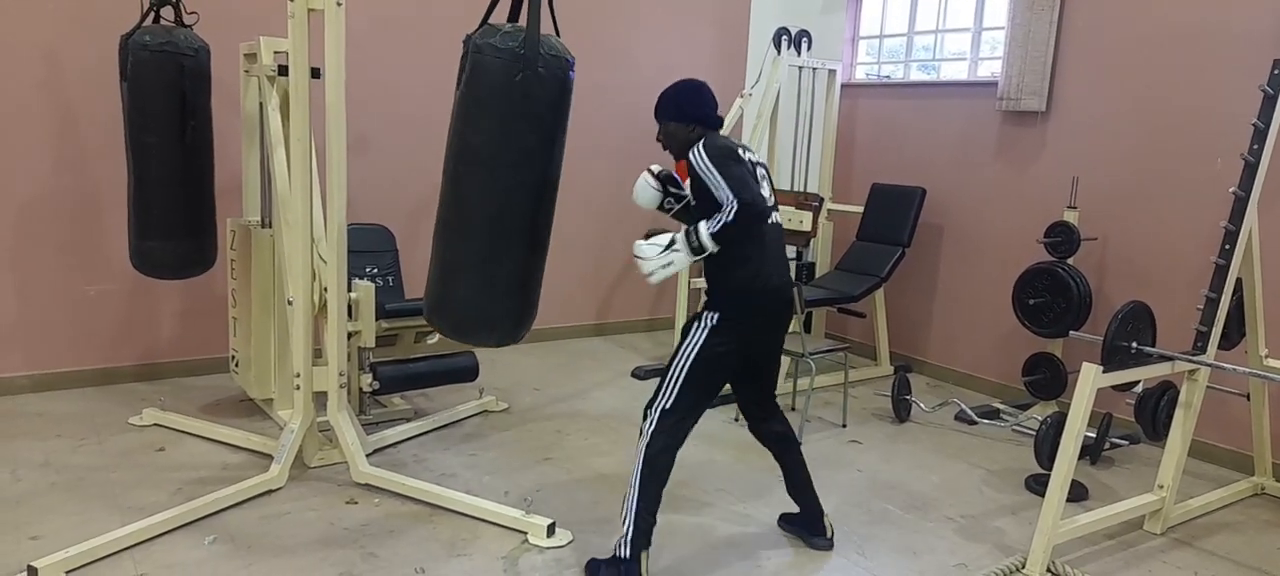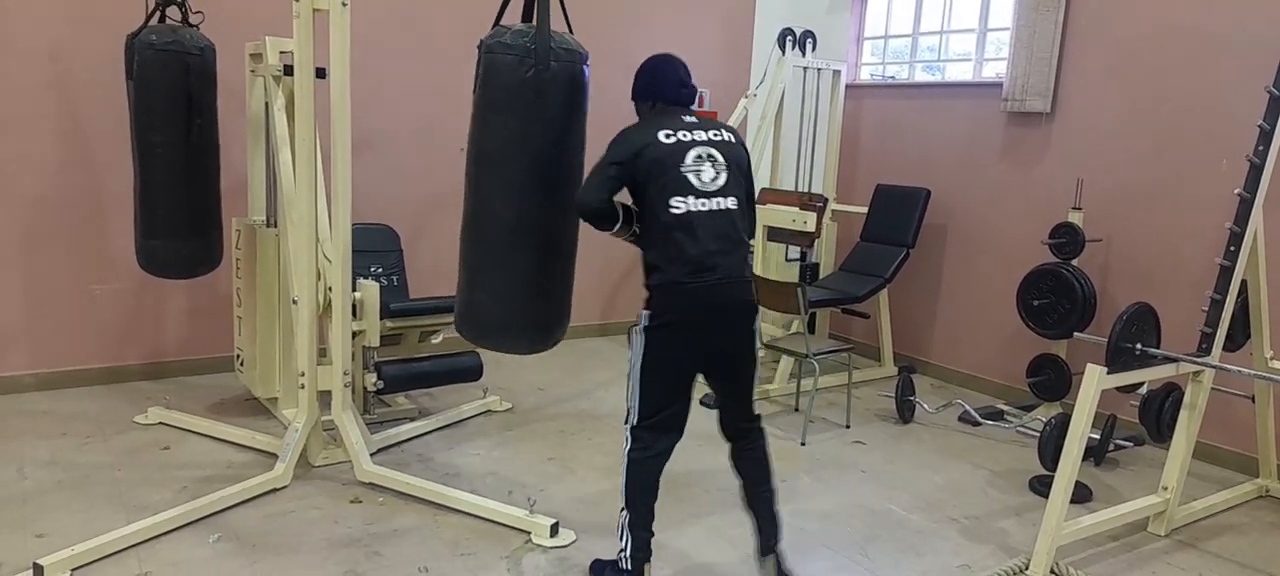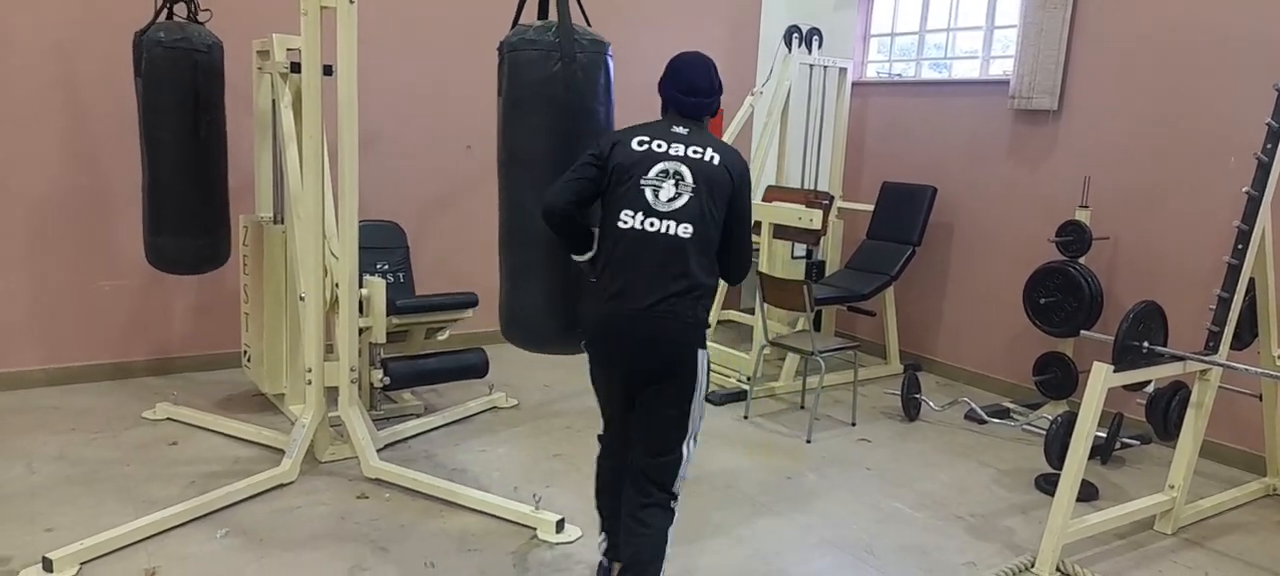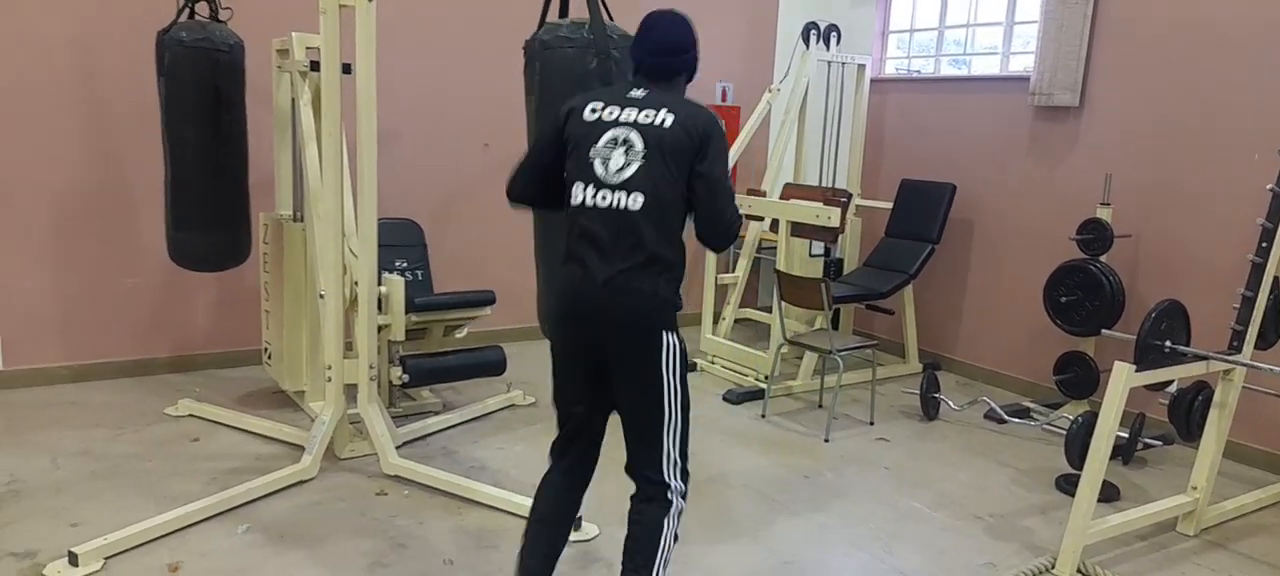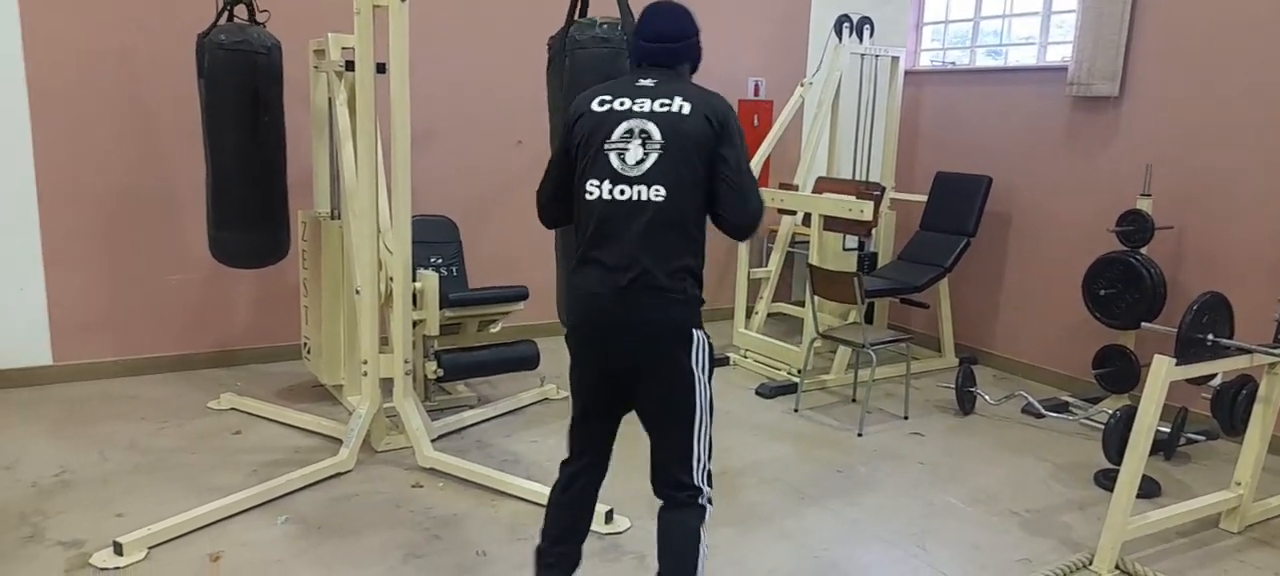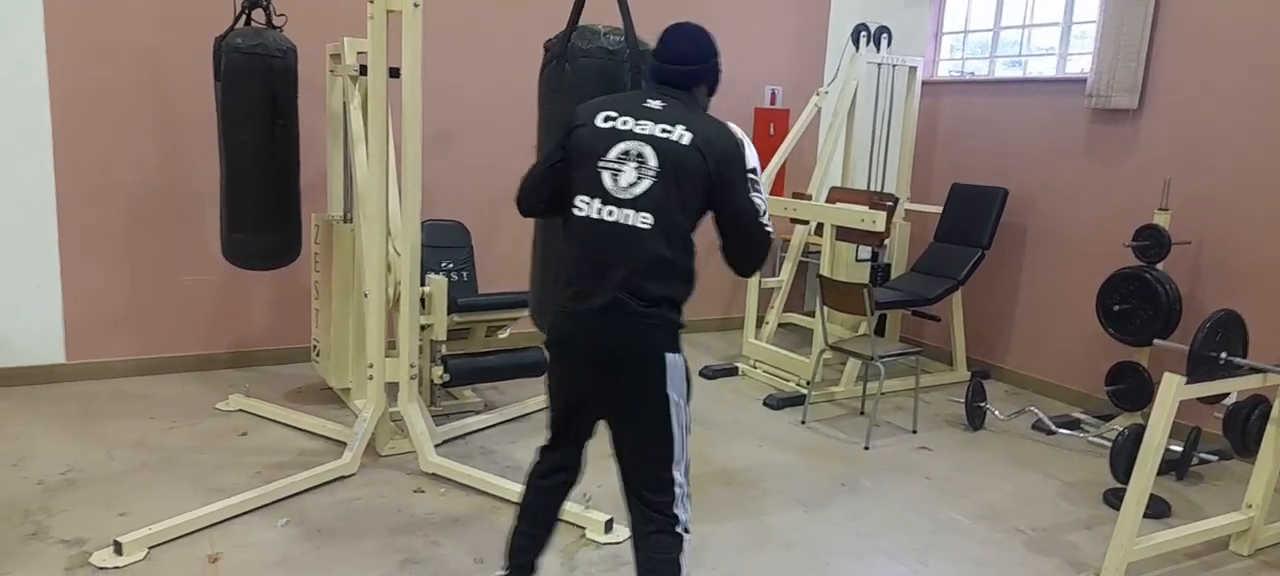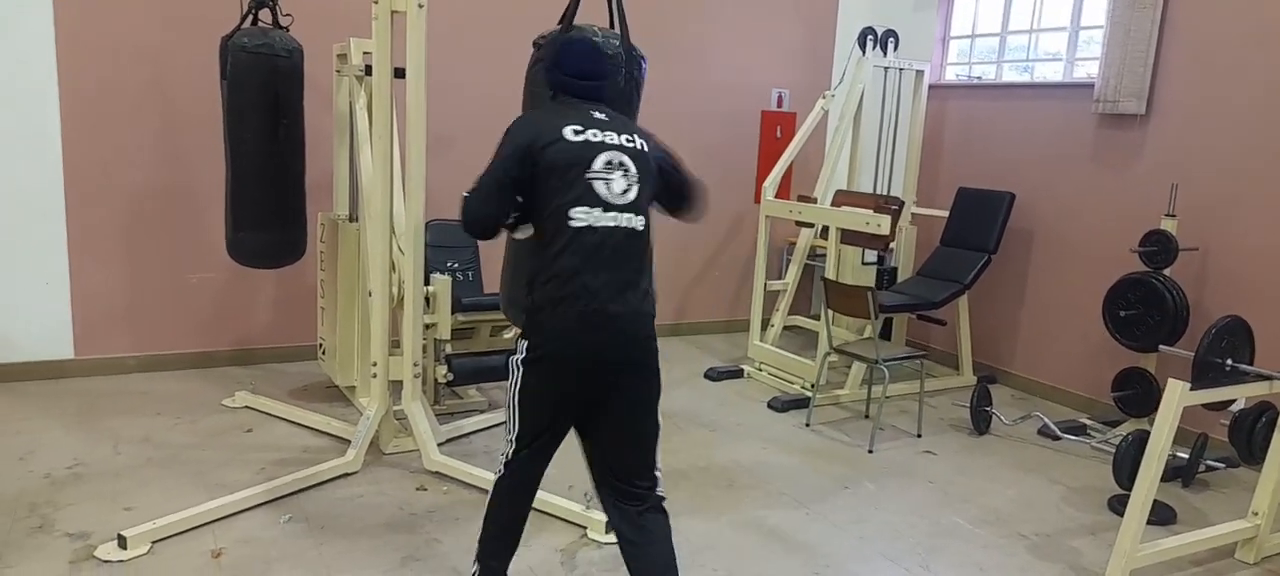
dt=0.3s
person 1, frame 1
left shoulder: (703, 152)
right shoulder: (741, 155)
left elbow: (741, 211)
left wrist: (685, 243)
right wrist: (673, 200)
left hip: (734, 306)
right hip: (776, 299)
left knee: (664, 421)
right knee: (763, 410)
right ankle: (814, 518)
person 1, frame 2
left shoulder: (637, 139)
right shoulder: (732, 138)
left elbow: (589, 203)
left wrist: (629, 223)
left hip: (673, 304)
right hip: (736, 300)
left knee: (649, 435)
right knee: (743, 427)
person 1, frame 3
left shoulder: (620, 144)
right shoulder: (730, 164)
left elbow: (557, 206)
right elbow: (737, 267)
left hip: (611, 325)
right hip: (680, 334)
left knee: (619, 446)
right knee: (657, 481)
person 1, frame 4
left shoulder: (580, 112)
right shoulder: (697, 124)
left elbow: (521, 189)
right elbow: (719, 231)
left hip: (574, 312)
right hip: (645, 318)
left knee: (571, 453)
right knee: (660, 481)
person 1, frame 5
left shoulder: (587, 106)
right shoulder: (711, 112)
left elbow: (550, 209)
right elbow: (741, 217)
left hip: (591, 310)
right hip: (667, 315)
left knee: (582, 462)
right knee: (683, 486)
person 1, frame 6
left shoulder: (595, 115)
right shoulder: (715, 141)
left elbow: (531, 199)
right elbow: (747, 257)
right wrist: (752, 191)
left hip: (572, 326)
right hip: (644, 339)
left knee: (559, 455)
right knee: (658, 507)
person 1, frame 7
left shoulder: (534, 128)
right shoulder: (642, 144)
left elbow: (478, 220)
right elbow: (689, 201)
left hip: (555, 335)
right hip: (629, 341)
left knee: (522, 465)
right knee: (635, 493)
